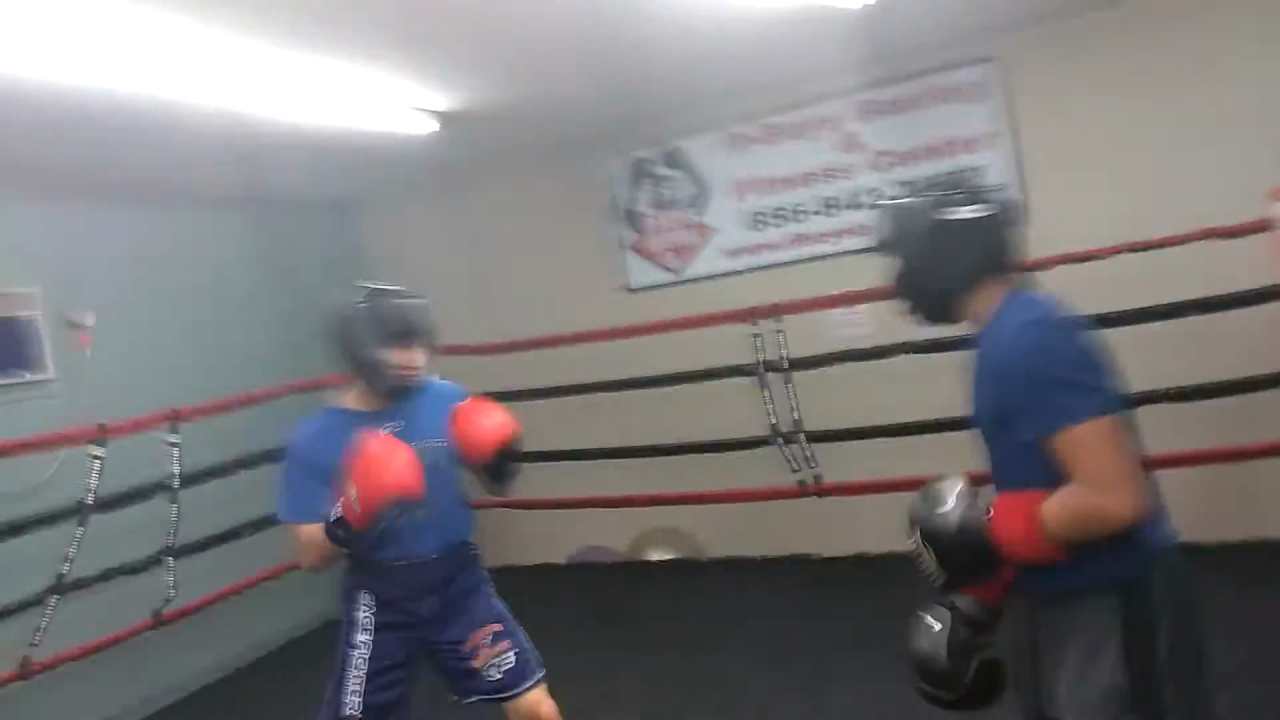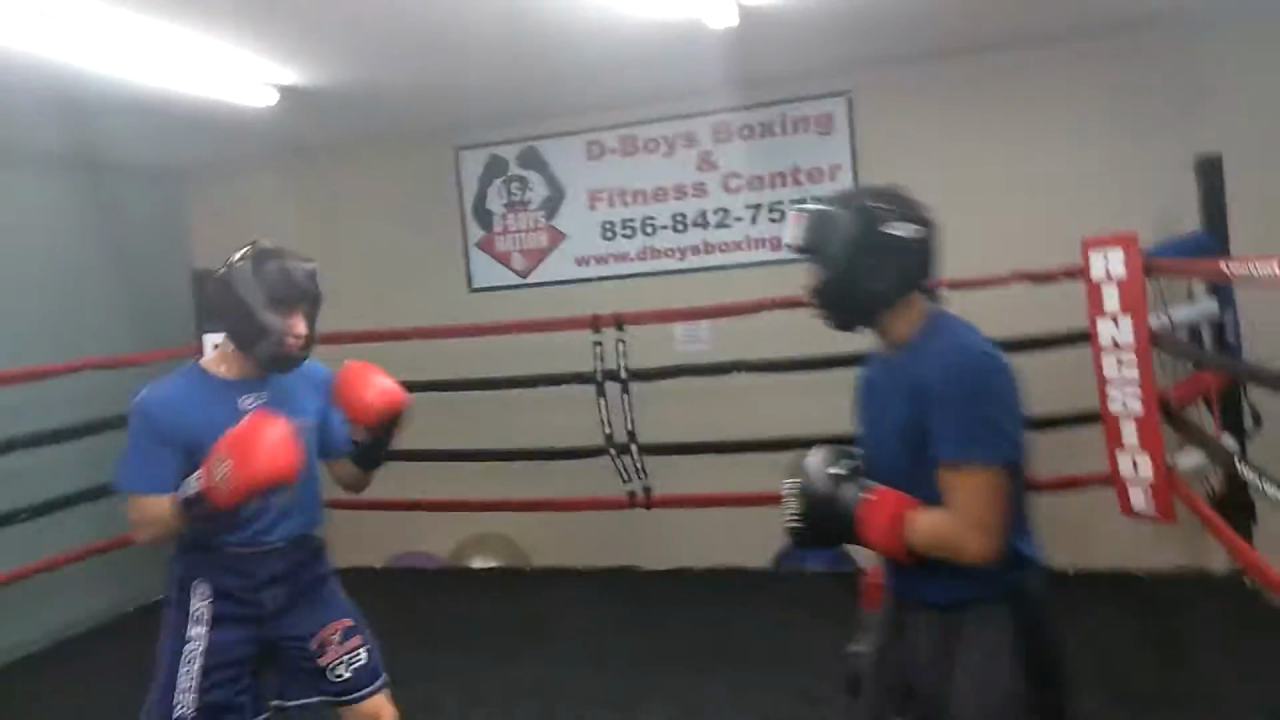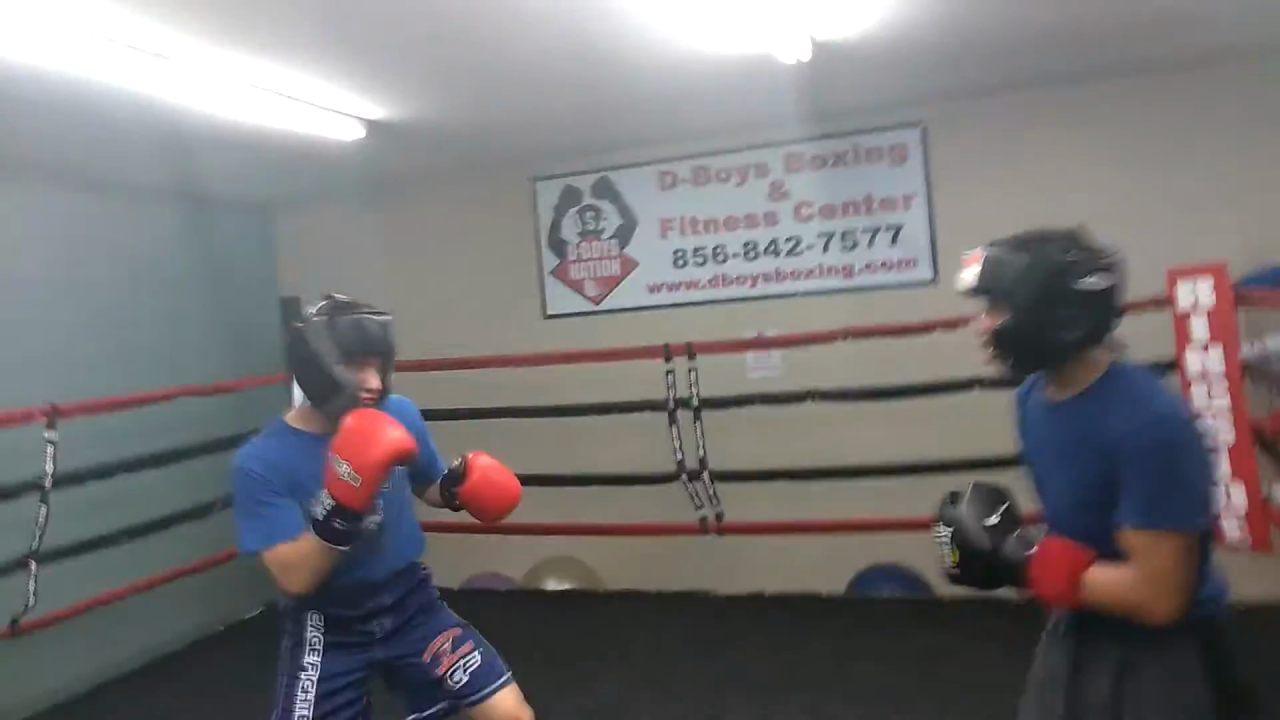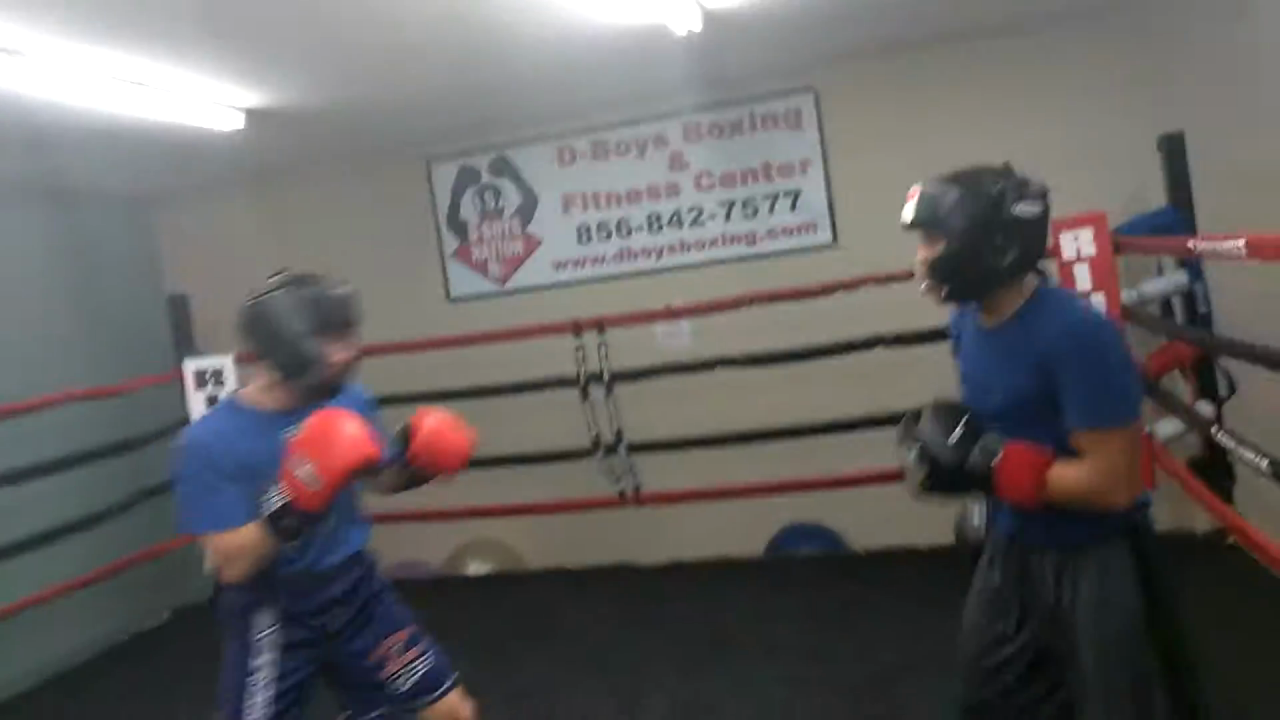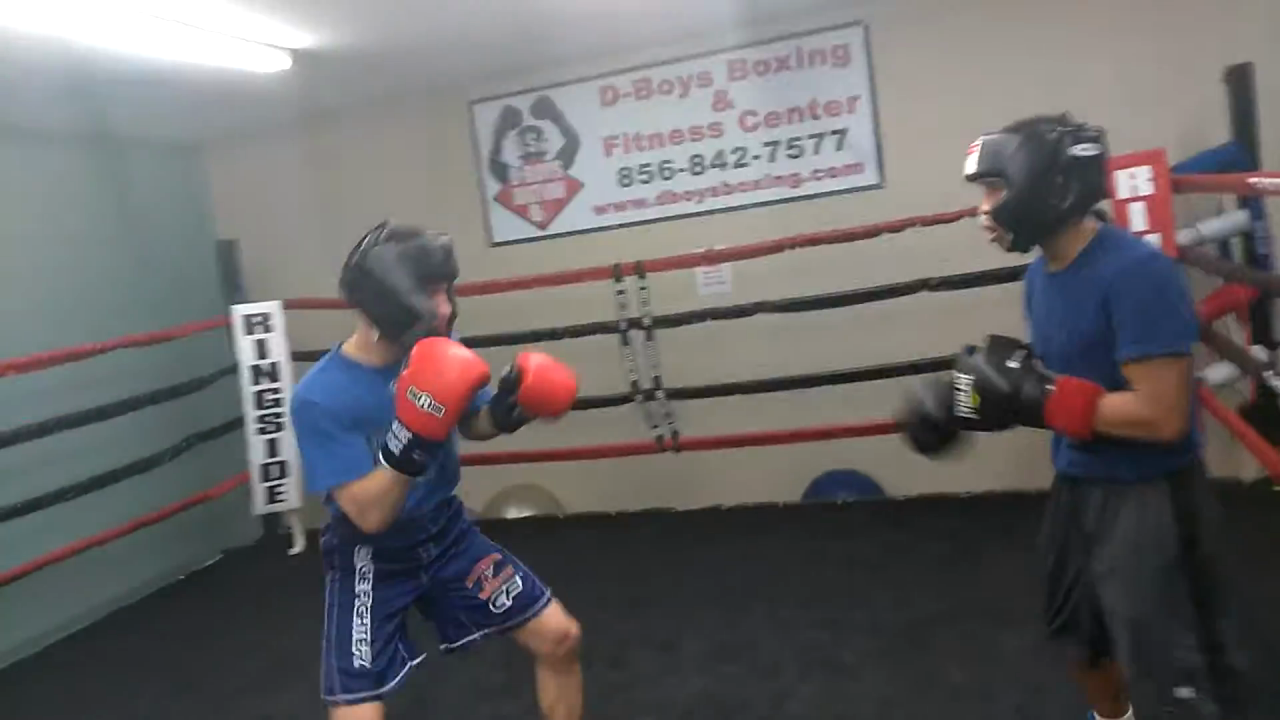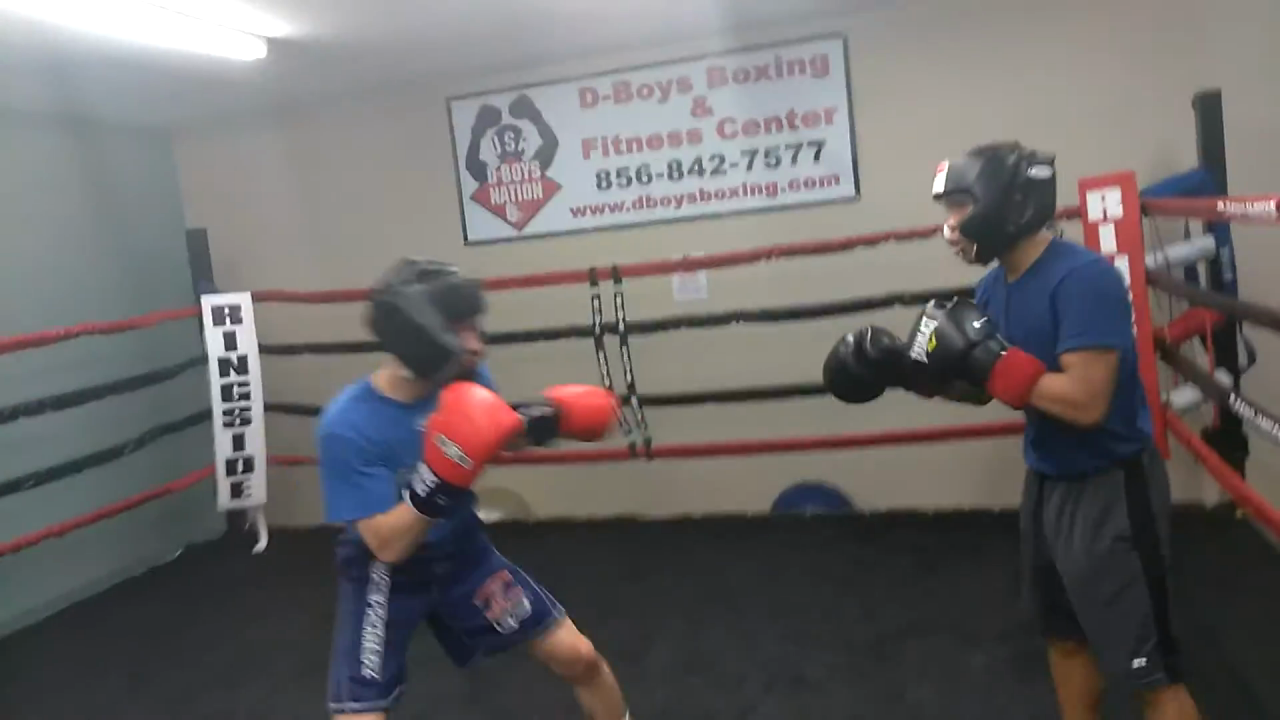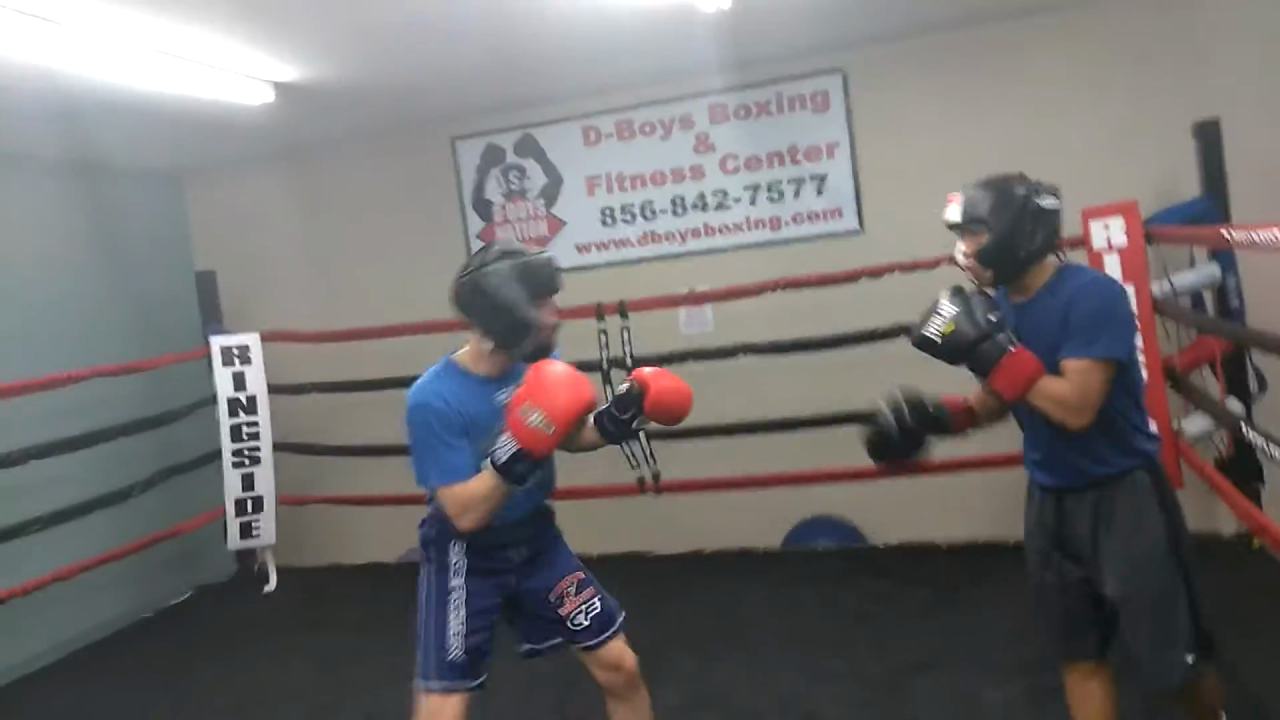
dt=0.2s
person 1, frame 1
left shoulder: (1028, 338)
right shoulder: (1011, 333)
left elbow: (1113, 501)
left wrist: (988, 532)
right wrist: (975, 596)
left hip: (1112, 606)
right hip: (1063, 596)
person 1, frame 2
left shoulder: (961, 365)
right shoulder: (882, 366)
left elbow: (975, 539)
left wrist: (856, 512)
left hip: (984, 624)
right hip: (914, 612)
person 1, frame 3
left shoulder: (1147, 422)
right shoulder: (1034, 397)
left elbow: (1159, 598)
left wrist: (1022, 558)
left hip: (1165, 659)
right hip: (1081, 641)
person 1, frame 4
left shoulder: (1076, 333)
right shoulder: (967, 325)
left elbow: (1115, 483)
left wrist: (989, 465)
left hip: (1098, 559)
right hip: (1013, 550)
person 1, frame 5
left shoulder: (1136, 273)
right shoulder: (1041, 273)
left elbow: (1162, 418)
left wrist: (1040, 398)
right wrist: (965, 395)
left hip: (1147, 498)
right hip: (1075, 487)
right knee: (1085, 639)
person 1, frame 6
left shoulder: (1083, 277)
right shoulder: (995, 285)
left elbow: (1086, 404)
right elbow: (978, 384)
left wrist: (985, 358)
right wrist: (904, 365)
left hip: (1111, 488)
right hip: (1048, 482)
left knee: (1143, 662)
right knee: (1065, 636)
person 1, frame 7
left shoulder: (1093, 295)
right shoulder: (1000, 304)
left elbow: (1076, 408)
right elbow: (996, 401)
left wrist: (992, 350)
right wrist: (939, 413)
left hip: (1125, 493)
right hip: (1050, 498)
left knee: (1177, 657)
right knee: (1080, 655)
person 2, frame 1
left shoulder: (446, 401)
right shoulder: (316, 439)
left elbow: (494, 483)
right elbow: (309, 555)
left wrist: (497, 455)
right wrist: (347, 518)
left hip: (457, 582)
right hip: (380, 602)
person 2, frame 2
left shoulder: (312, 381)
right shoulder: (165, 404)
left elbow: (352, 478)
right elbow: (145, 527)
left wrist: (373, 436)
right wrist: (207, 492)
left hip: (302, 575)
right hip: (218, 590)
person 2, frame 3
left shoulder: (399, 415)
right shoulder: (260, 463)
left elbow: (429, 489)
right elbow: (295, 578)
left wrist: (459, 485)
right wrist: (339, 506)
left hip: (410, 603)
right hip: (329, 627)
person 2, frame 4
left shoulder: (347, 400)
right shoulder: (210, 443)
left elbow: (381, 476)
right elbow: (231, 566)
left wrist: (413, 459)
right wrist: (291, 504)
left hip: (355, 592)
right hip: (273, 620)
person 2, frame 5
left shoulder: (439, 354)
right shoulder: (321, 398)
left elbow: (474, 424)
right elbow: (371, 515)
left wrist: (510, 405)
right wrist: (411, 434)
left hip: (445, 531)
right hip: (371, 560)
left knee: (559, 636)
person 2, frame 6
left shoulder: (463, 380)
right shoulder: (347, 427)
left elbow: (494, 434)
right elbow: (389, 547)
left wrist: (536, 422)
right wrist: (440, 477)
left hip: (461, 552)
right hip: (385, 577)
left knee: (577, 656)
person 2, frame 7
left shoulder: (536, 364)
right shoulder: (433, 400)
left elbow: (571, 435)
right elbow: (465, 515)
left wrist: (621, 415)
right wrist: (518, 447)
left hip: (535, 542)
right hip: (465, 560)
left knee: (619, 667)
